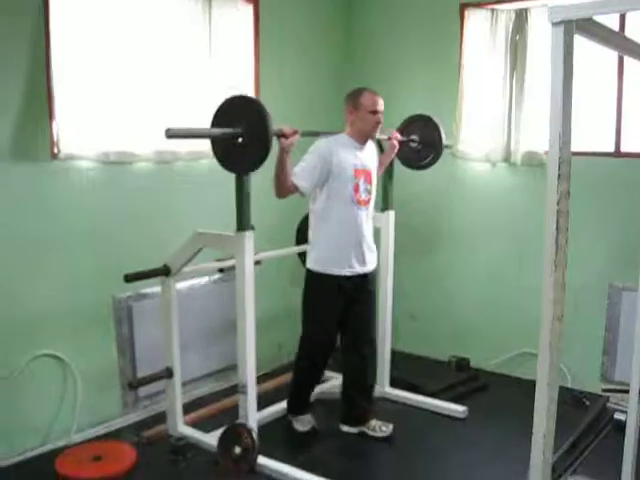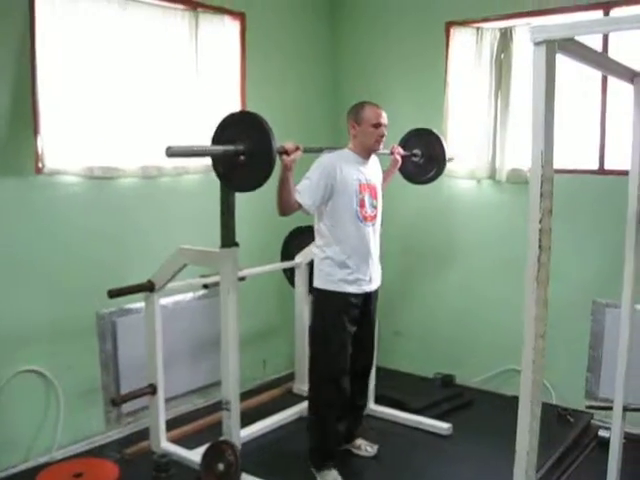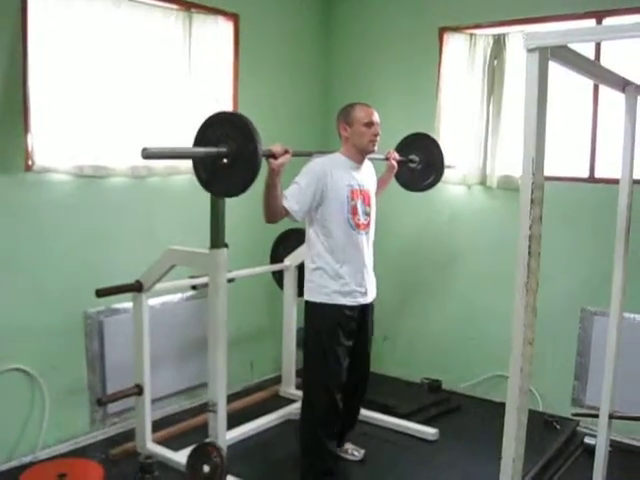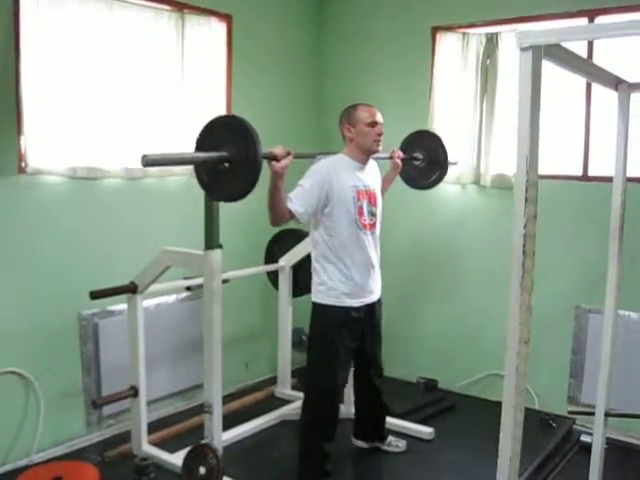
dt=0.5s
person 1, frame 1
left shoulder: (370, 150)
right shoulder: (327, 149)
right elbow: (284, 190)
left wrist: (390, 153)
right wrist: (284, 151)
left hip: (364, 266)
right hip: (328, 268)
left knee: (362, 346)
right knee: (317, 345)
left ankle: (357, 416)
right ankle: (298, 408)
person 1, frame 2
left shoulder: (373, 164)
right shoulder: (331, 165)
right elbow: (287, 208)
left wrist: (394, 167)
right wrist: (286, 169)
left hip: (368, 283)
right hip: (335, 286)
left knee: (360, 368)
right knee: (331, 373)
left ankle: (346, 434)
person 1, frame 3
left shoulder: (368, 169)
right shoulder: (321, 170)
right elbow: (274, 214)
left wrist: (390, 172)
right wrist: (274, 173)
left hip: (364, 293)
right hip: (329, 298)
left knee: (358, 376)
right knee: (324, 387)
left ankle: (338, 439)
person 1, frame 4
left shoulder: (371, 169)
right shoulder: (326, 172)
right elbow: (280, 217)
left wrist: (394, 170)
right wrist: (277, 176)
left hip: (370, 293)
right hip: (336, 299)
left knee: (371, 373)
right knee: (325, 387)
left ankle: (370, 432)
